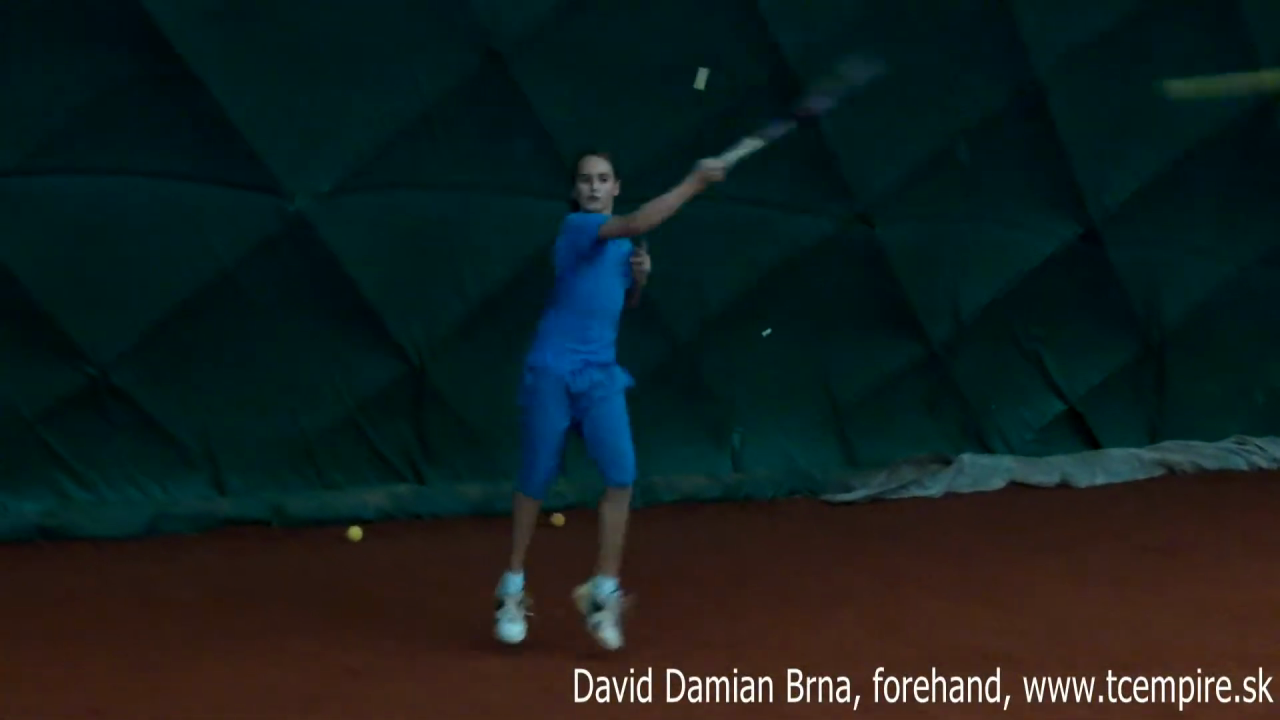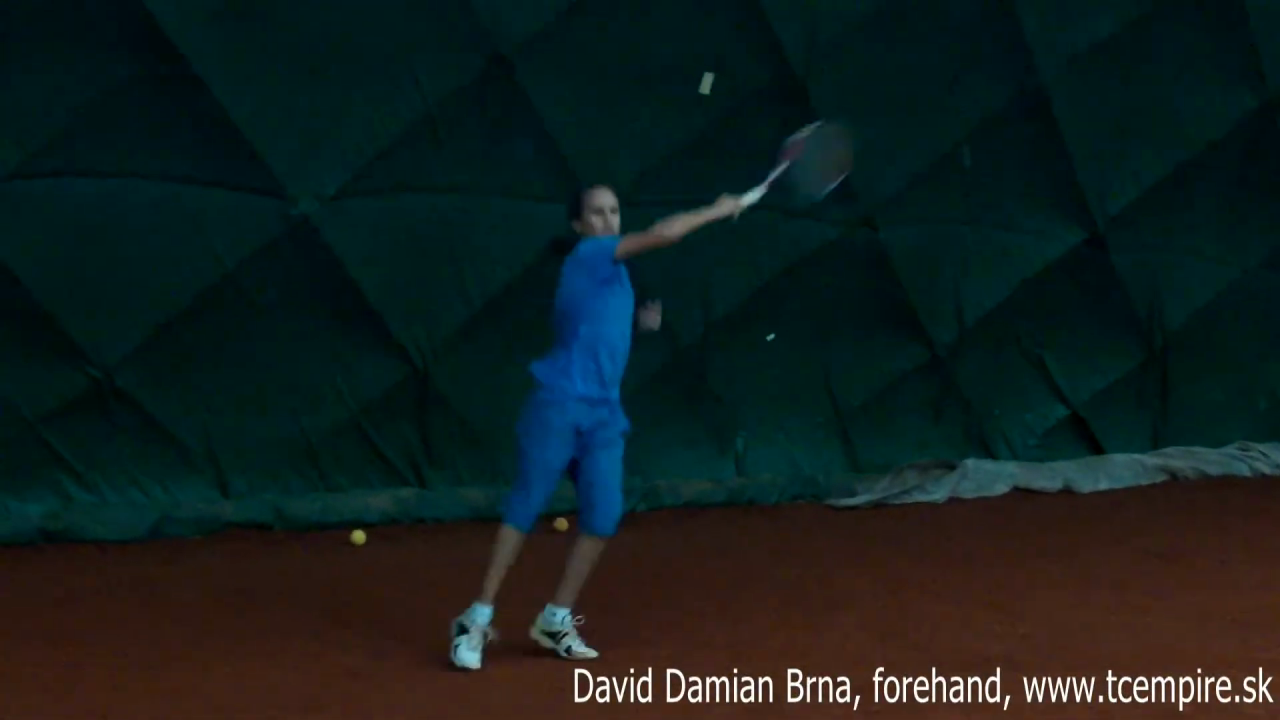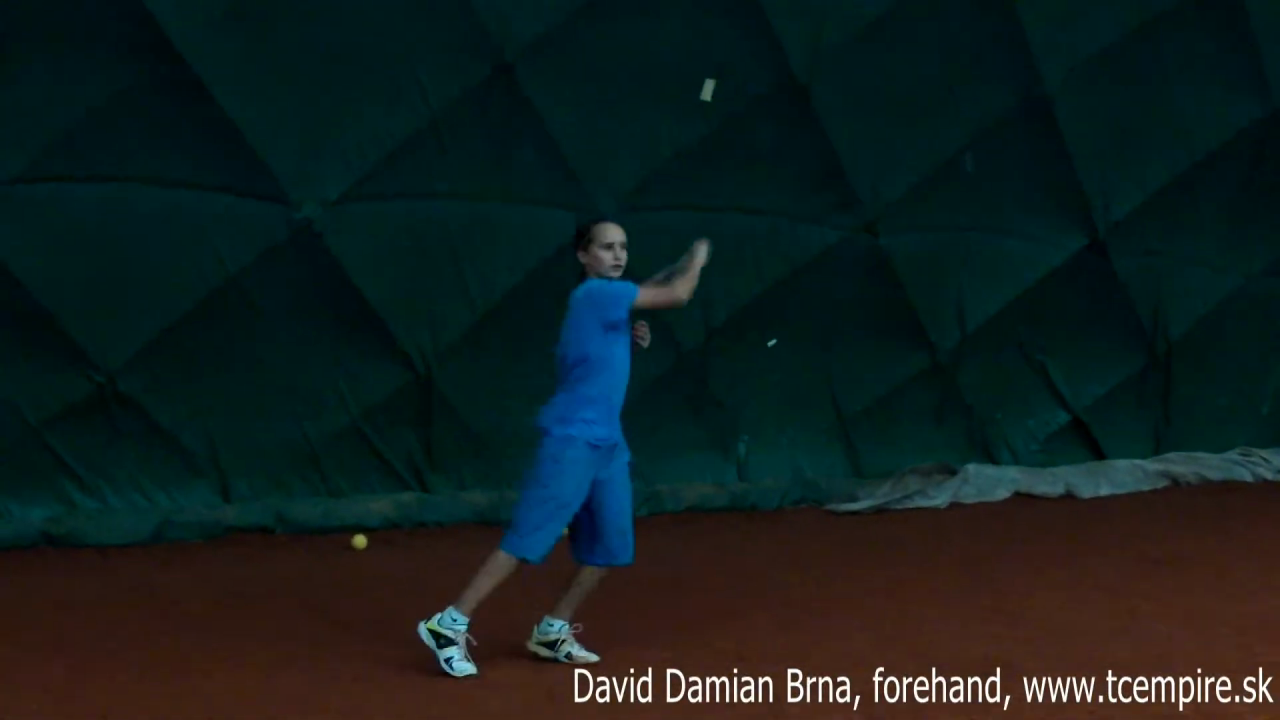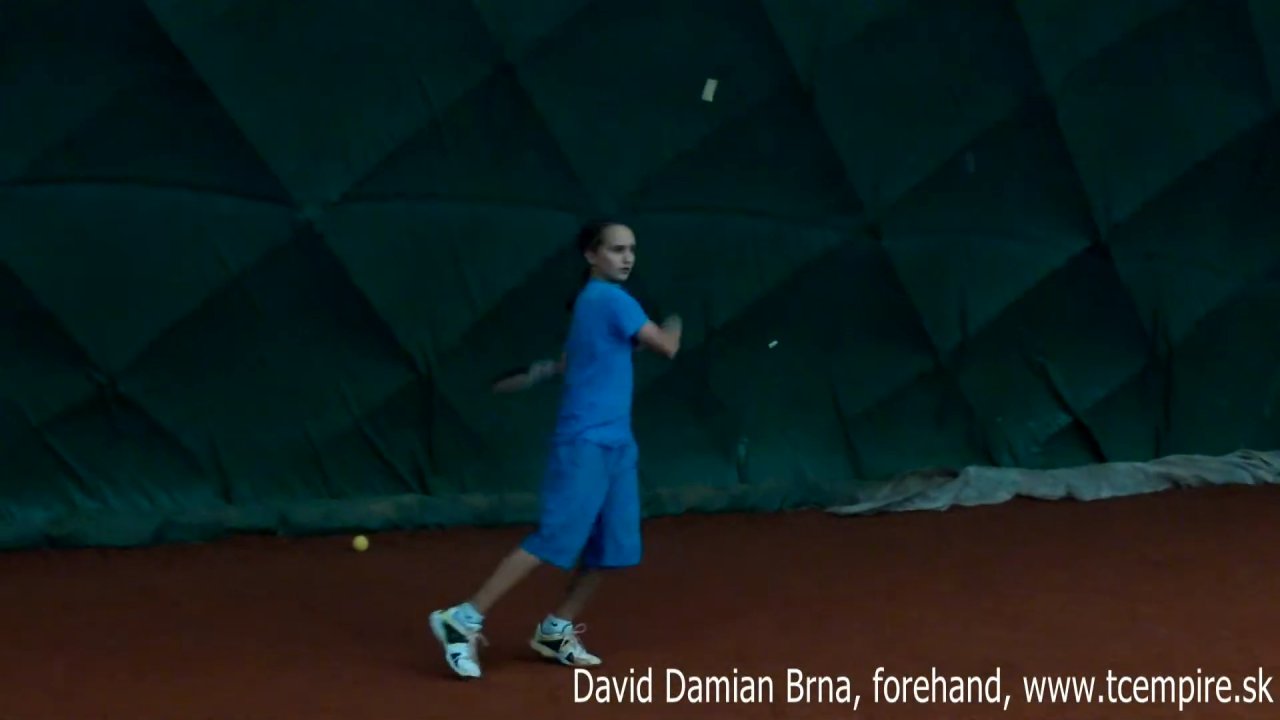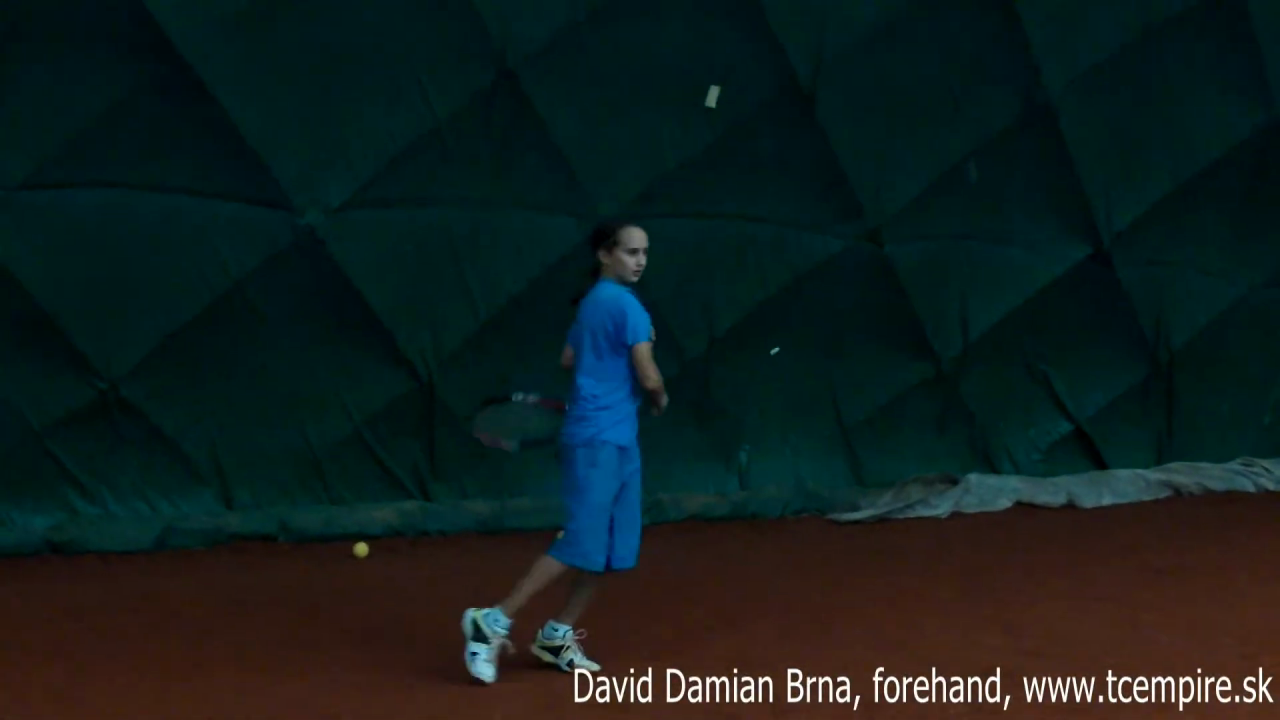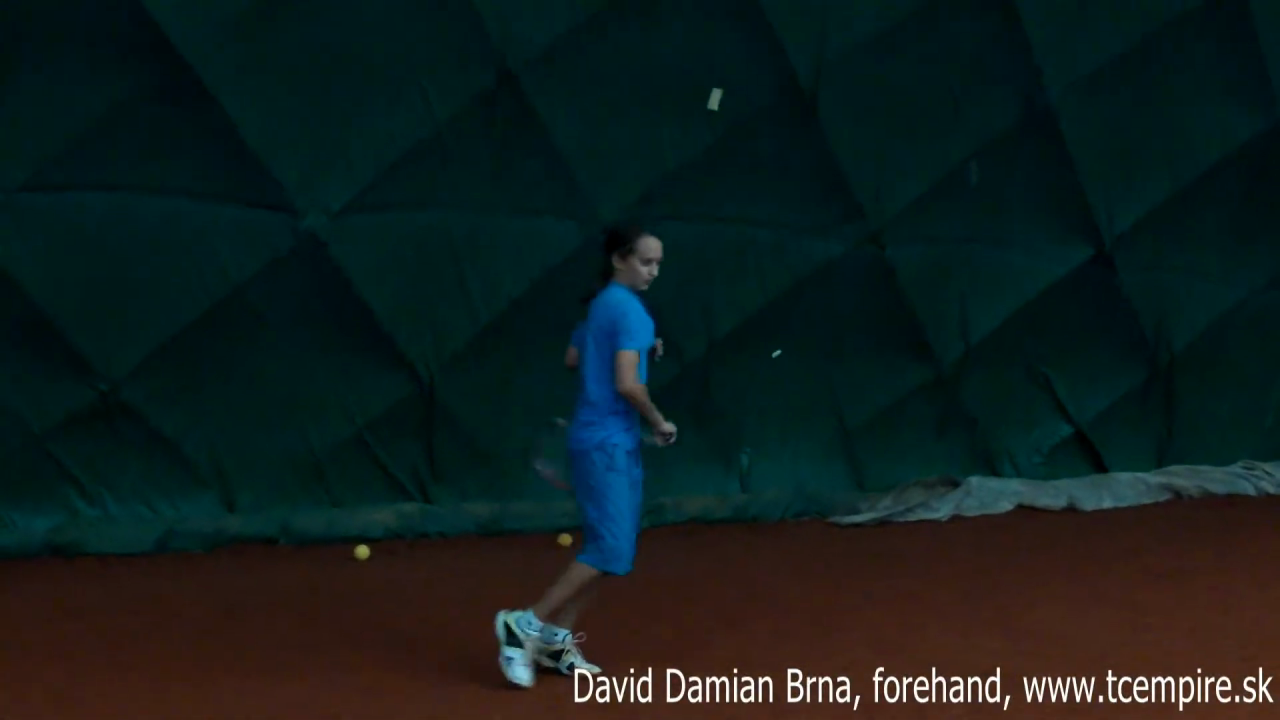
dt=0.1s
person 1, frame 1
left shoulder: (620, 239)
right shoulder: (576, 227)
right elbow: (634, 224)
left wrist: (639, 271)
right wrist: (691, 184)
left hip: (601, 372)
right hip: (553, 369)
left knee: (620, 476)
right knee: (536, 478)
left ankle: (602, 593)
right ankle: (512, 588)
person 1, frame 2
left shoulder: (616, 271)
right shoulder: (588, 255)
right elbow: (659, 235)
left wrist: (639, 318)
right wrist: (716, 211)
left hip: (602, 409)
right hip: (558, 402)
left knee: (603, 520)
right knee: (523, 511)
left ankle: (555, 621)
right ankle: (477, 618)
person 1, frame 3
left shoulder: (599, 300)
right shoulder: (599, 293)
right elbow: (678, 294)
left wrist: (634, 336)
right wrist: (697, 257)
left hip: (606, 443)
right hip: (569, 439)
left knee: (610, 547)
right knee: (526, 538)
left ankle: (552, 630)
right ankle: (449, 624)
person 1, frame 4
left shoulder: (596, 301)
right shoulder: (611, 298)
left elbow: (565, 364)
right elbow: (666, 347)
right wrist: (671, 329)
left hip: (615, 442)
right hip: (585, 441)
left knee: (615, 548)
right knee: (553, 540)
left ankle: (555, 630)
right ankle: (464, 618)
person 1, frame 5
left shoulder: (596, 302)
right shoulder: (623, 302)
left elbow: (569, 358)
right elbow: (648, 377)
right wrist: (659, 398)
left hip: (619, 442)
right hip: (596, 441)
left knee: (614, 549)
right knee: (580, 547)
left ankle: (558, 634)
right ankle: (492, 620)
person 1, frame 6
left shoulder: (605, 305)
right shoulder: (627, 309)
left elbow: (573, 357)
right elbow: (627, 383)
right wrist: (659, 422)
left hip: (619, 444)
right hip: (604, 445)
left knee: (615, 551)
right knee: (608, 549)
left ankle: (556, 639)
right ankle: (524, 624)
